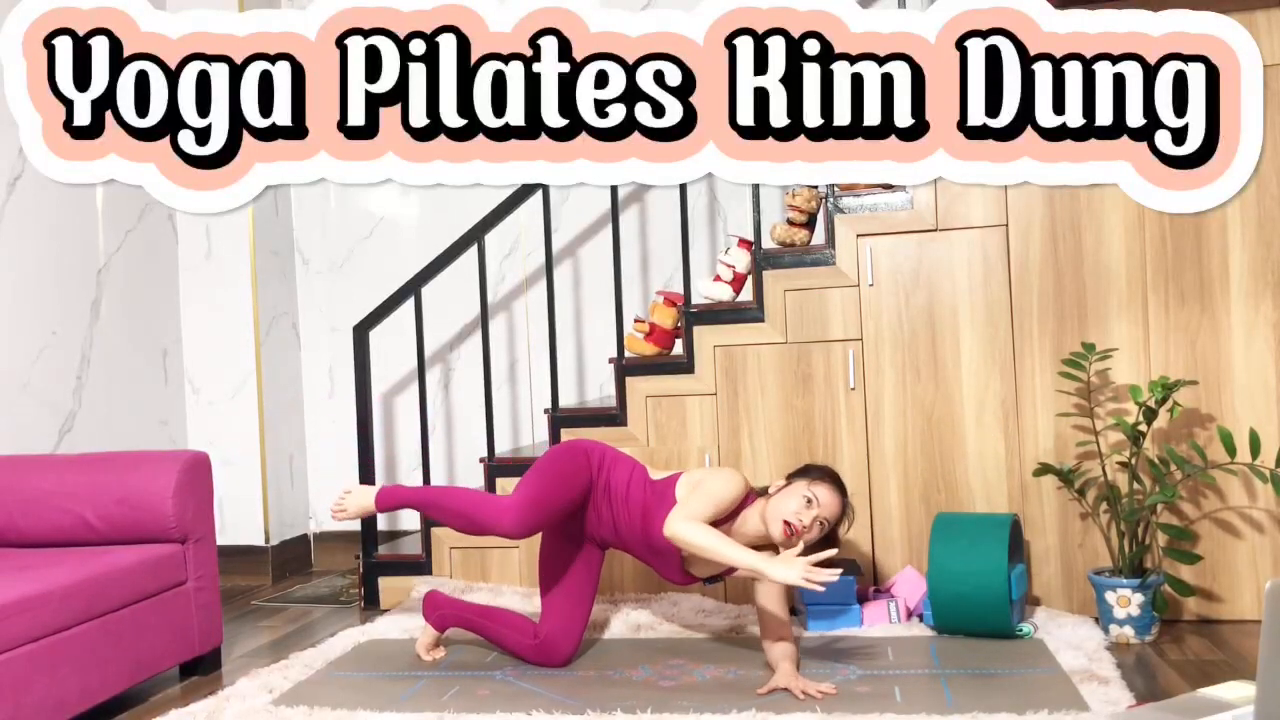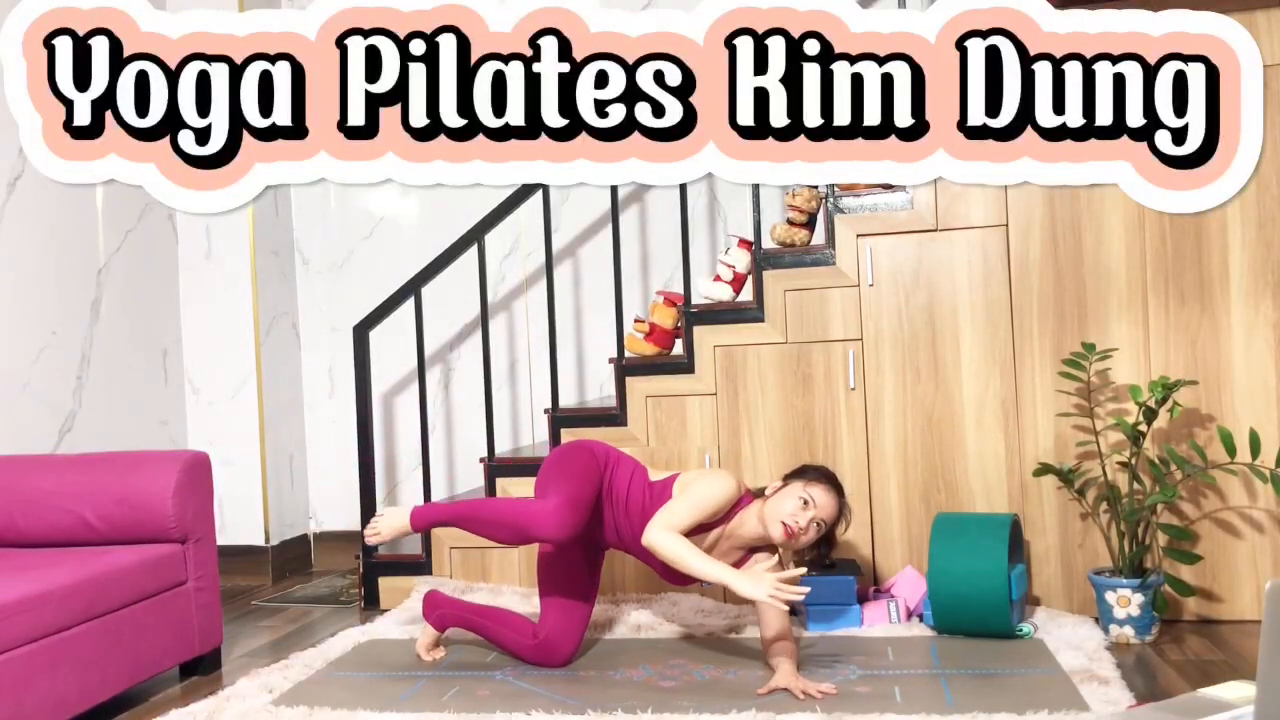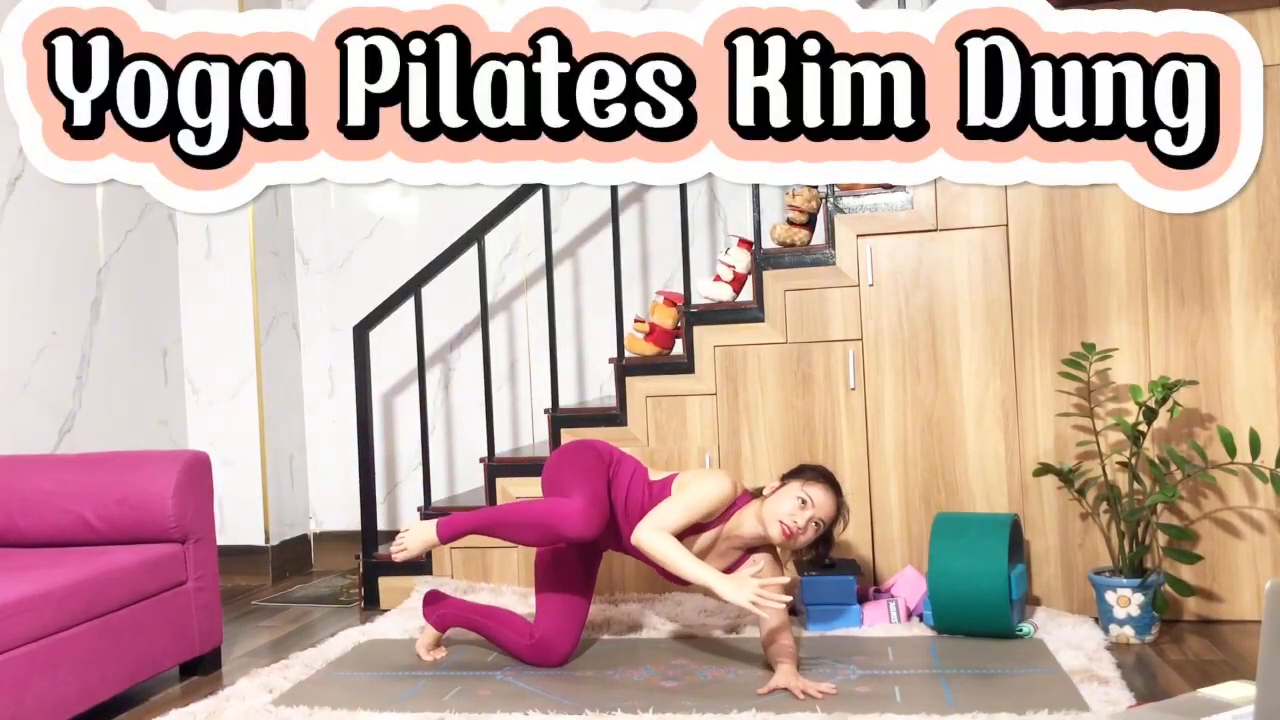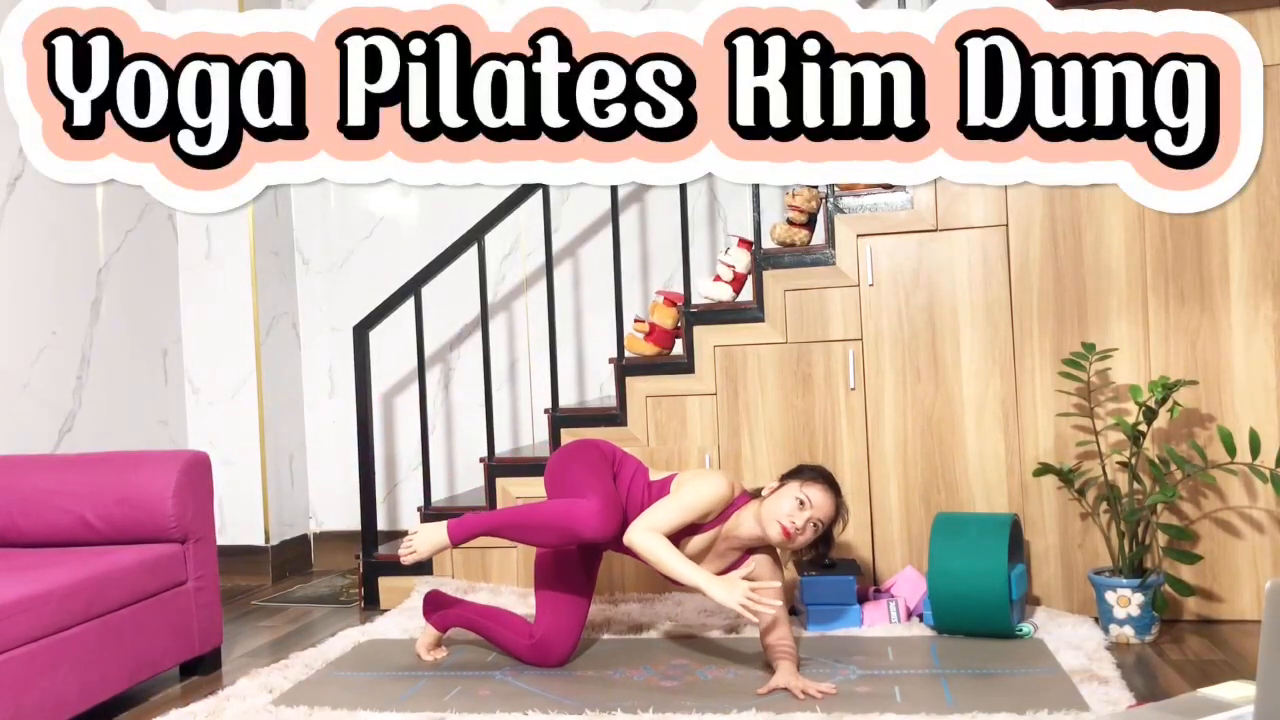
dt=0.4s
person 1, frame 1
left shoulder: (761, 563)
right shoulder: (731, 486)
left elbow: (777, 633)
right elbow: (676, 526)
left wrist: (786, 669)
right wrist: (769, 564)
left hip: (590, 535)
right hip: (585, 472)
left knee: (552, 650)
right knee: (510, 520)
left ankle: (443, 610)
right ankle: (385, 495)
person 1, frame 2
left shoulder: (763, 562)
right shoulder: (724, 489)
left elbow: (777, 632)
right elbow: (655, 534)
left wrist: (786, 668)
right wrist: (735, 580)
left hip: (593, 534)
right hip: (586, 469)
left knee: (552, 651)
right knee: (555, 525)
left ankle: (442, 610)
right ankle: (419, 515)
person 1, frame 3
left shoulder: (762, 564)
right shoulder: (721, 489)
left elbow: (776, 631)
right elbow: (646, 534)
left wrist: (786, 667)
right wrist: (721, 583)
left hip: (595, 537)
left knee: (549, 651)
right knee: (585, 519)
left ankle: (443, 610)
right ankle: (444, 528)
person 1, frame 4
left shoulder: (761, 566)
right shoulder: (719, 490)
left elbow: (777, 634)
right elbow: (639, 534)
left wrist: (786, 668)
right wrist: (712, 584)
left hip: (588, 537)
left knee: (548, 651)
right knee: (601, 520)
left ankle: (445, 609)
right ankle: (454, 530)
